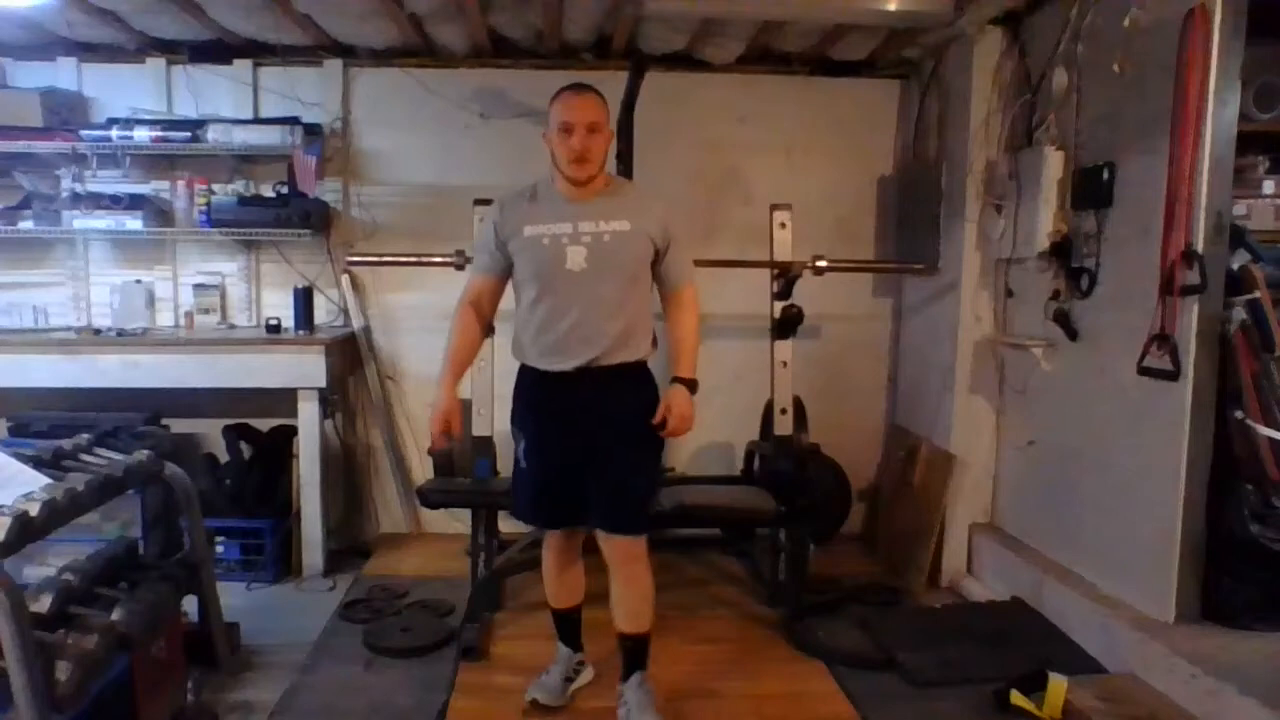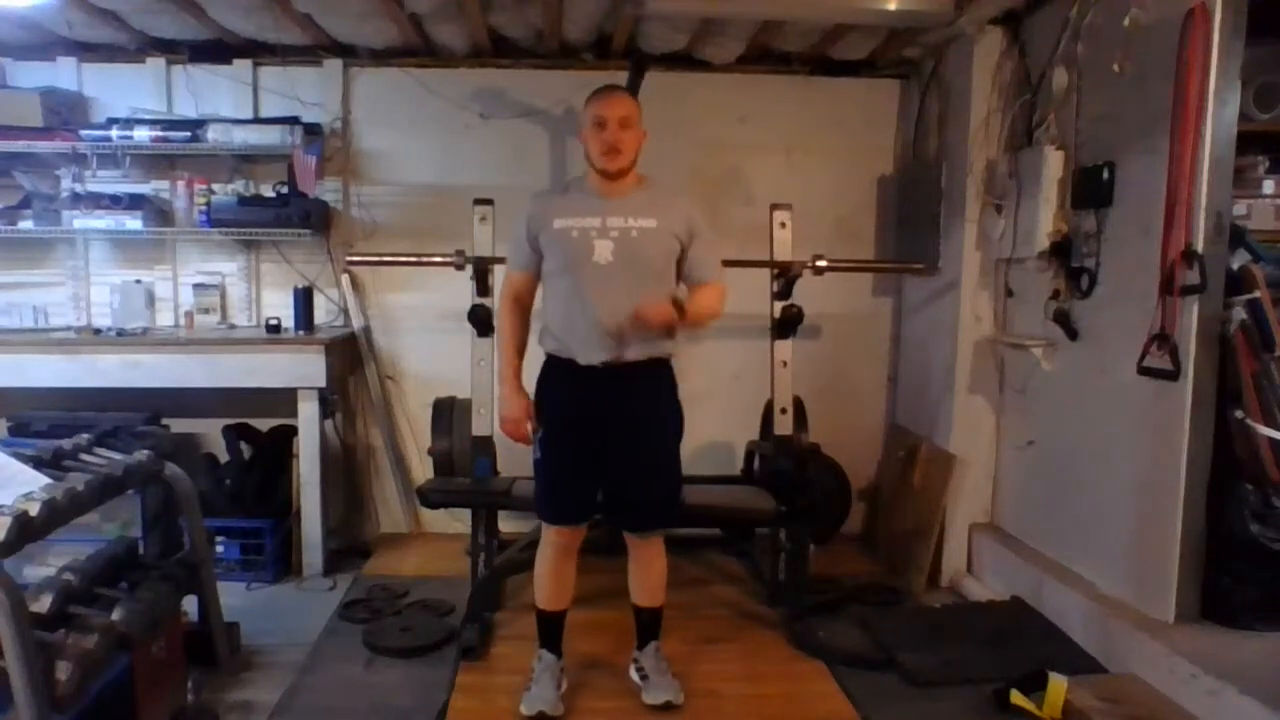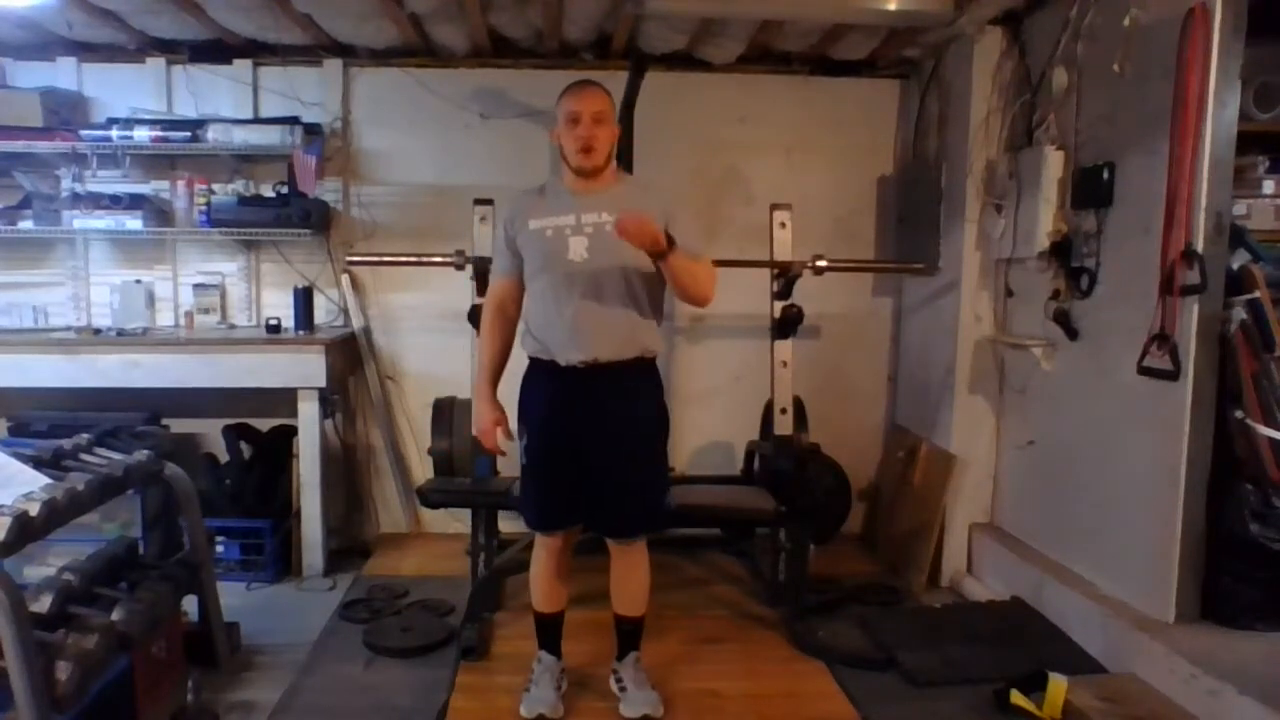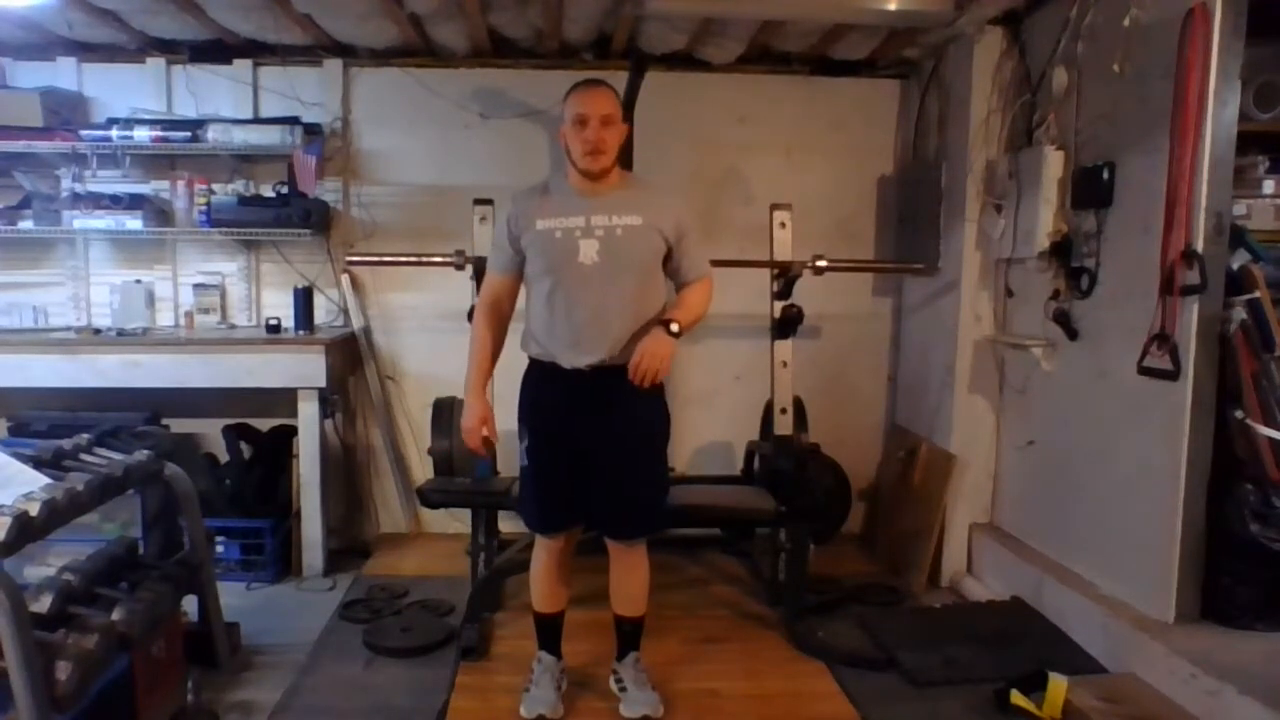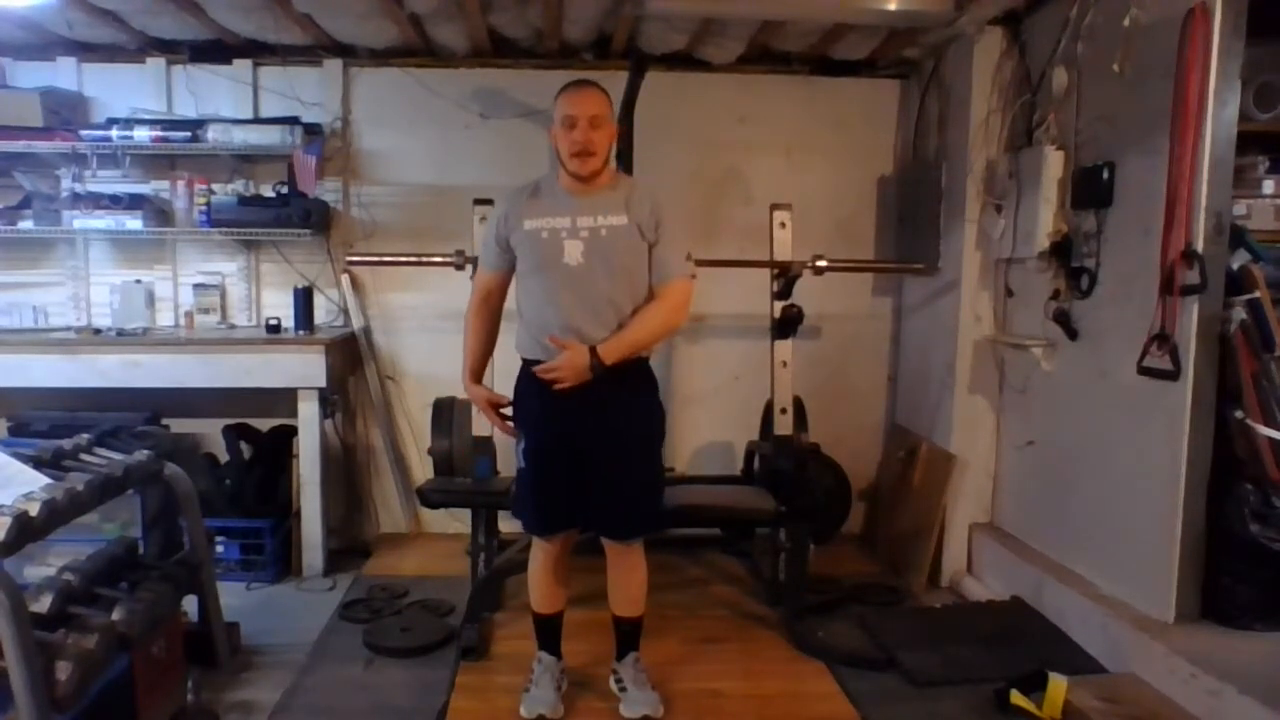
dt=1s
person 1, frame 1
left shoulder: (645, 213)
right shoulder: (514, 214)
left elbow: (681, 299)
right elbow: (477, 303)
left wrist: (683, 382)
right wrist: (448, 385)
left hip: (623, 391)
right hip: (543, 392)
left knee: (624, 545)
right knee: (558, 537)
right ankle: (570, 655)
person 1, frame 2
left shoulder: (674, 212)
right shoulder: (546, 210)
left elbow: (712, 292)
right elbow: (514, 300)
left wrist: (677, 312)
right wrist: (510, 383)
left hip: (644, 386)
right hip: (566, 384)
left knee: (645, 531)
right knee: (560, 531)
left ankle: (647, 653)
right ankle: (549, 661)
person 1, frame 3
left shoulder: (650, 201)
right shoulder: (525, 211)
left elbow: (703, 291)
right elbow: (499, 309)
left wrist: (662, 247)
right wrist: (485, 394)
left hip: (629, 386)
right hip: (550, 387)
left knee: (628, 537)
right knee: (551, 536)
left ankle: (628, 664)
right ankle: (548, 663)
person 1, frame 4
left shoulder: (656, 208)
right shoulder: (528, 209)
left elbow: (699, 285)
right elbow: (492, 304)
left wrist: (668, 327)
right wrist: (474, 391)
left hip: (630, 391)
right hip: (551, 388)
left knee: (628, 538)
right knee: (552, 537)
left ankle: (628, 663)
right ankle: (548, 662)
person 1, frame 5
left shoulder: (645, 207)
right shoulder: (518, 209)
left elbow: (675, 301)
right elbow: (486, 295)
left wrist: (596, 356)
right wrist: (473, 377)
left hip: (624, 390)
right hip: (543, 390)
left knee: (625, 538)
right knee: (549, 537)
left ankle: (628, 664)
right ankle: (548, 663)
